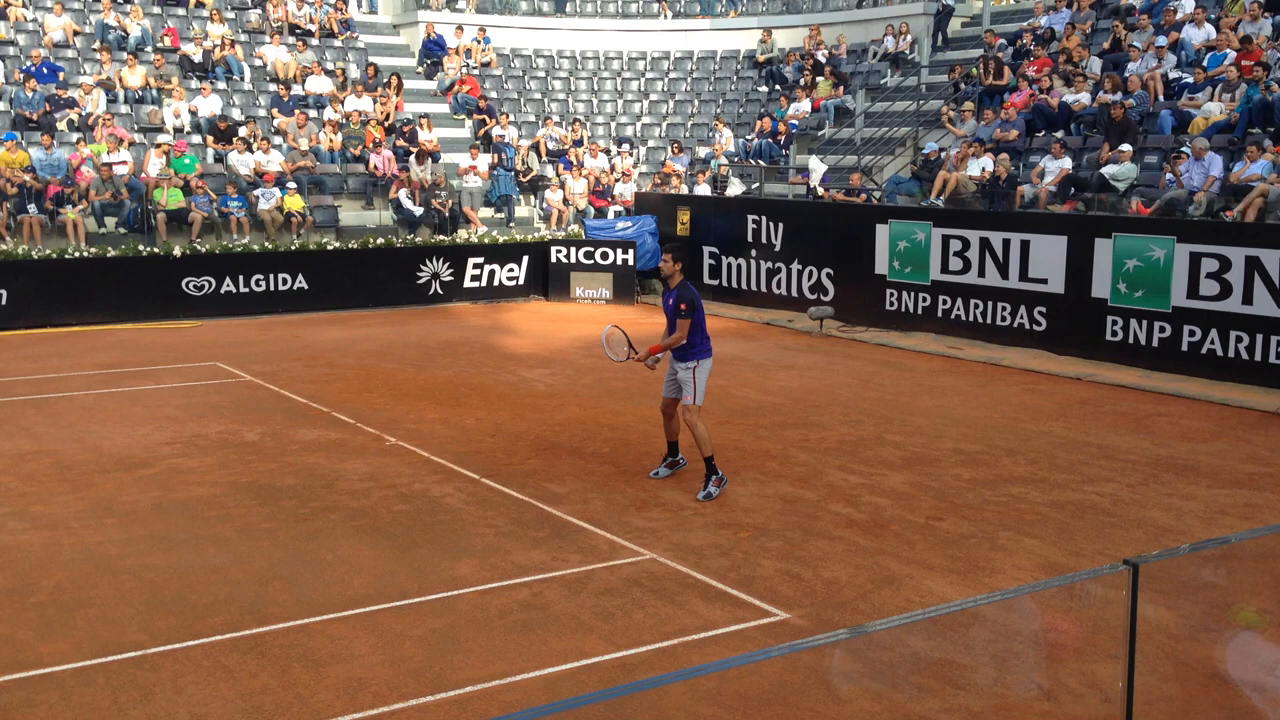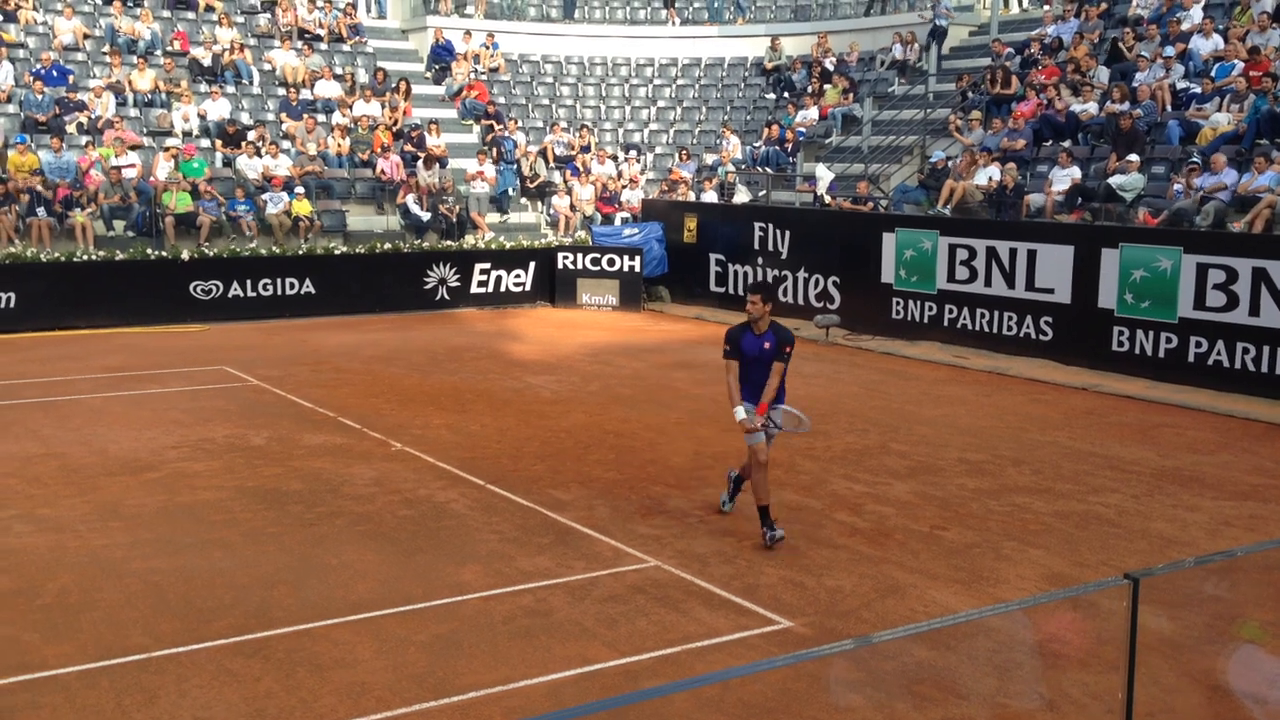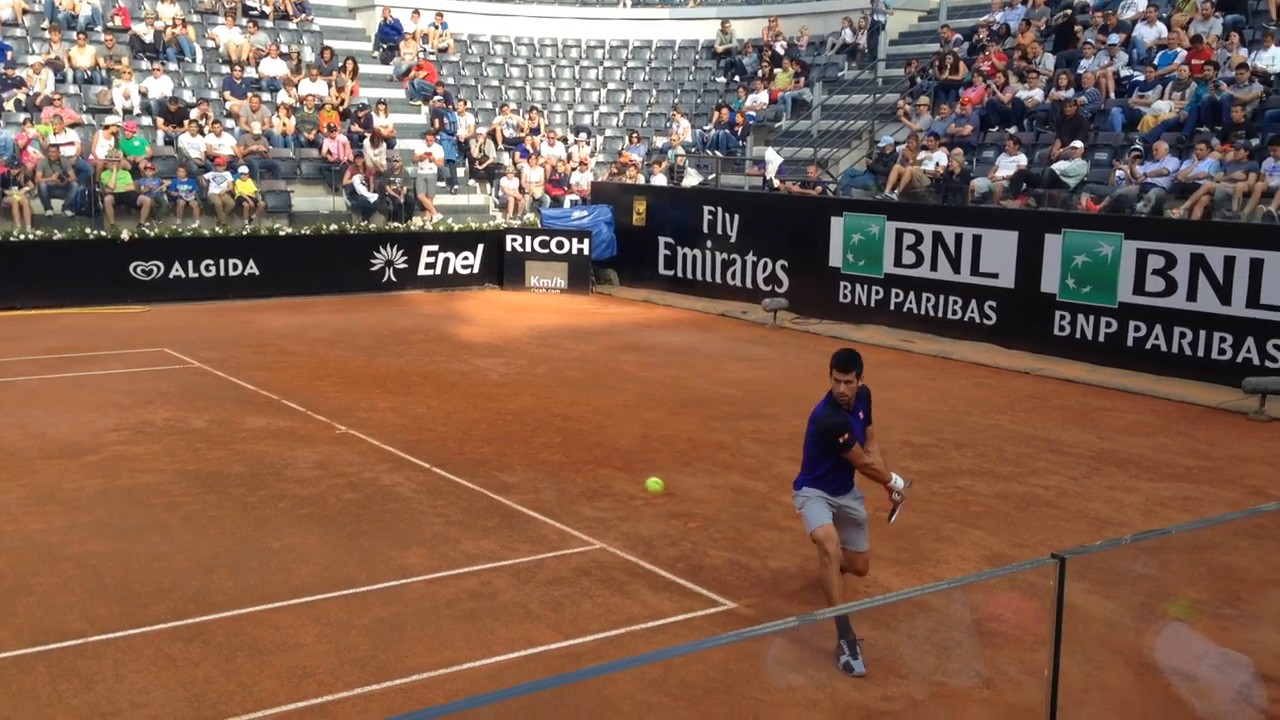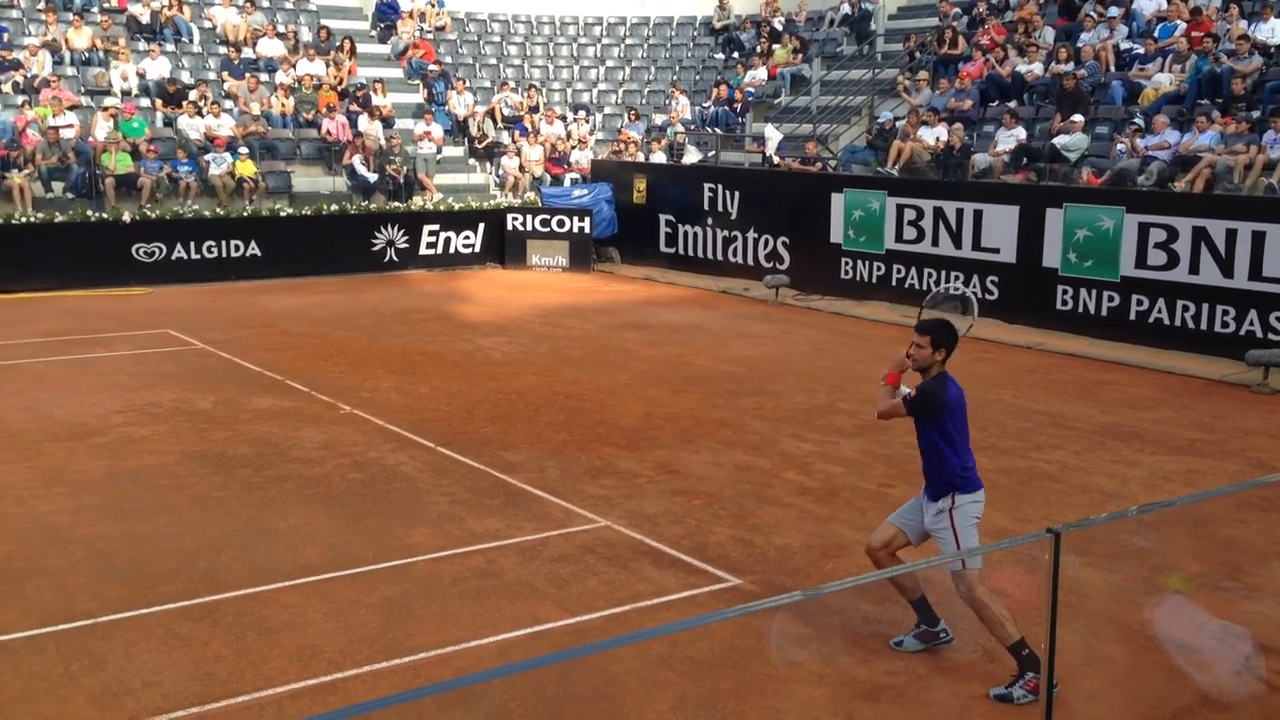
dt=0.7s
person 1, frame 1
left shoulder: (685, 295)
right shoulder: (667, 292)
left elbow: (681, 336)
left wrist: (650, 351)
right wrist: (656, 354)
left hip: (696, 361)
right hip: (677, 360)
left knee: (690, 415)
right knee: (667, 407)
left ankle: (714, 475)
right ankle: (674, 458)
person 1, frame 2
left shoulder: (784, 337)
right shoulder: (734, 334)
left elbow: (774, 380)
right elbow: (732, 377)
left wrist: (761, 412)
right wrist: (740, 413)
left hip: (771, 407)
right hip: (746, 404)
left knee: (758, 462)
right knee: (760, 459)
left ankle: (736, 479)
right ankle: (767, 525)
person 1, frame 3
left shoulder: (861, 397)
right shoulder: (825, 418)
left elbow: (869, 432)
right elbow: (862, 462)
left wrist: (887, 480)
right wrist: (894, 481)
left hip: (848, 493)
right hip: (811, 492)
left knee: (858, 567)
right knee: (828, 546)
left ankle: (830, 569)
right ankle: (846, 639)
person 1, frame 4
left shoulder: (934, 392)
right shoulder: (937, 386)
left elbow: (882, 410)
left wrist: (892, 376)
left hip: (956, 499)
right hip: (934, 495)
left knee: (970, 588)
right knee: (877, 547)
left ankle: (1030, 669)
right ankle: (931, 626)
